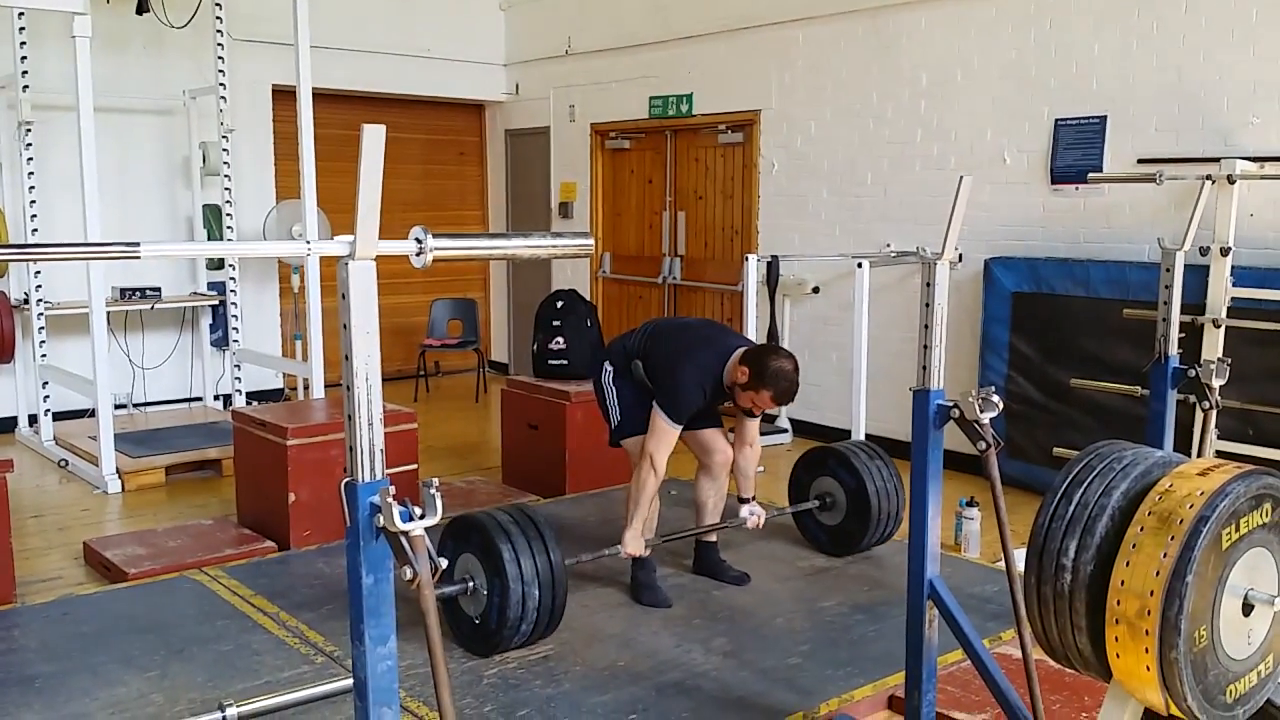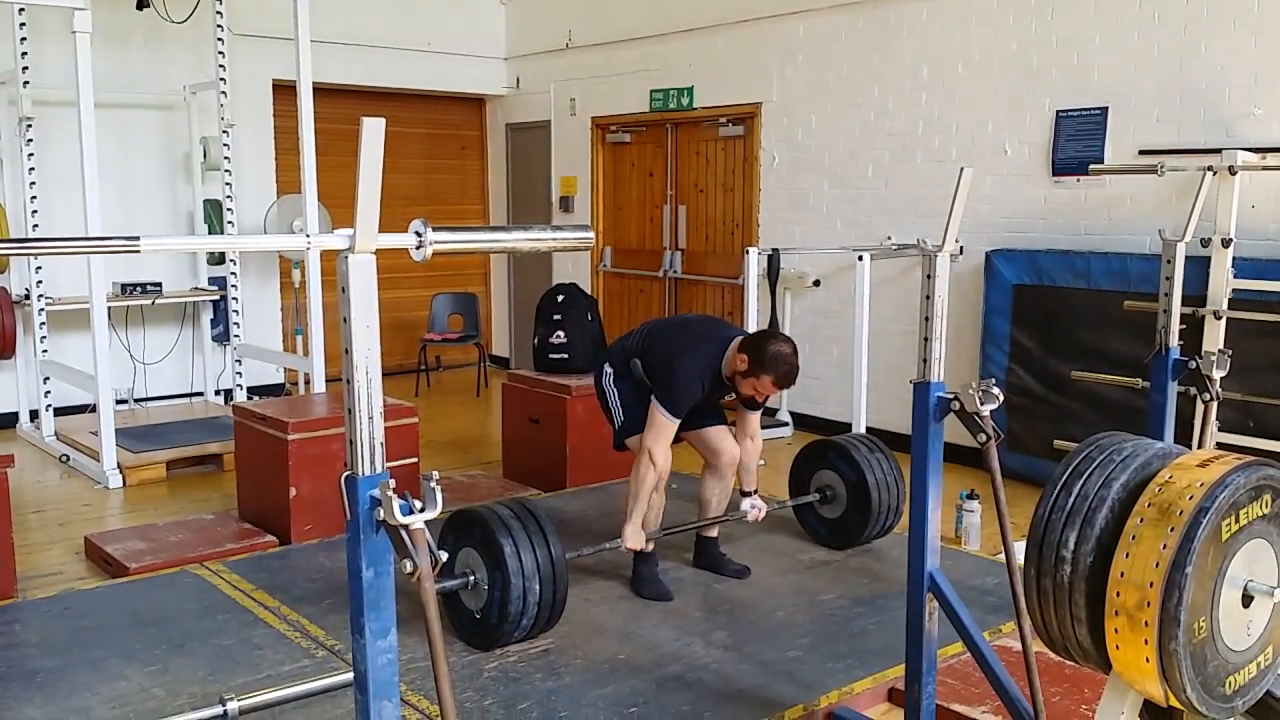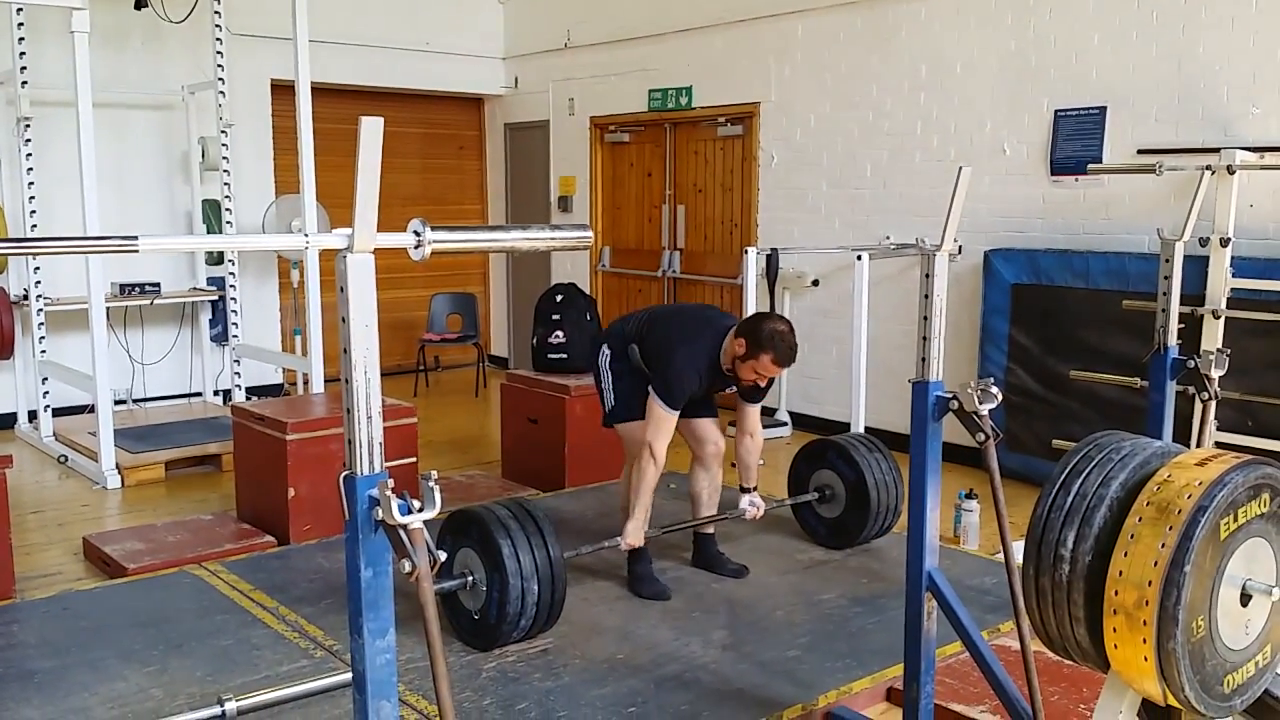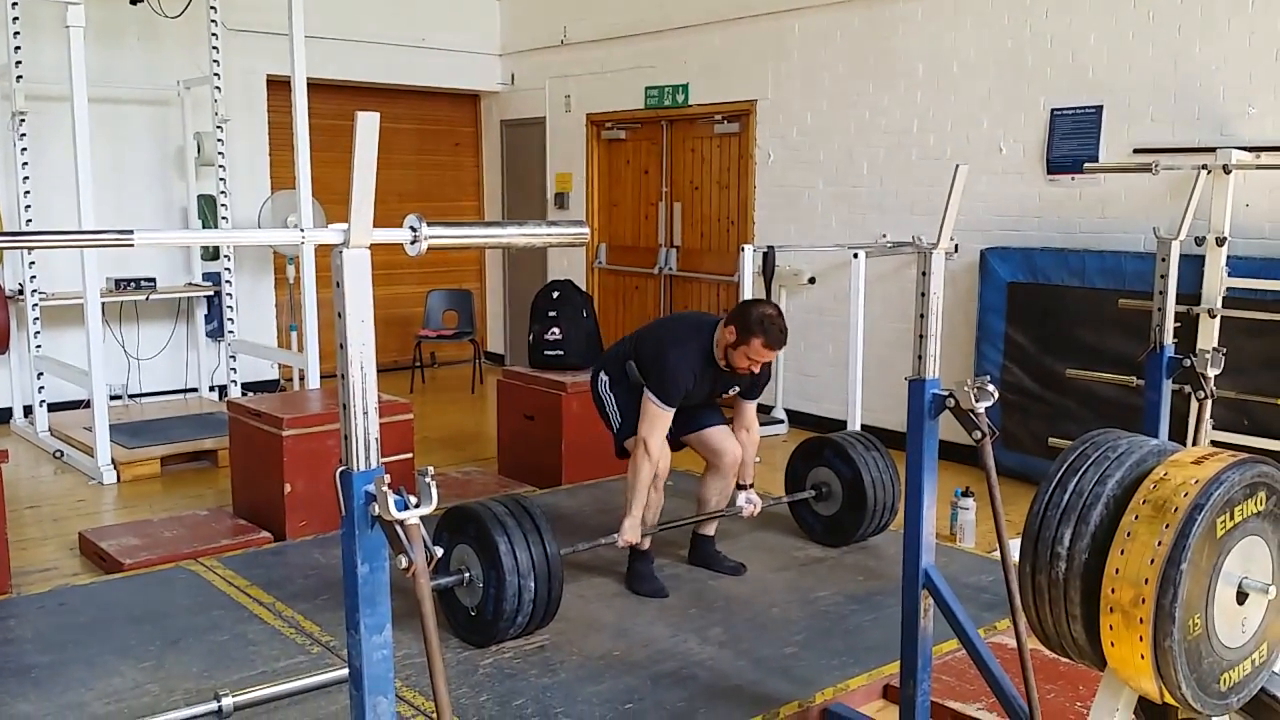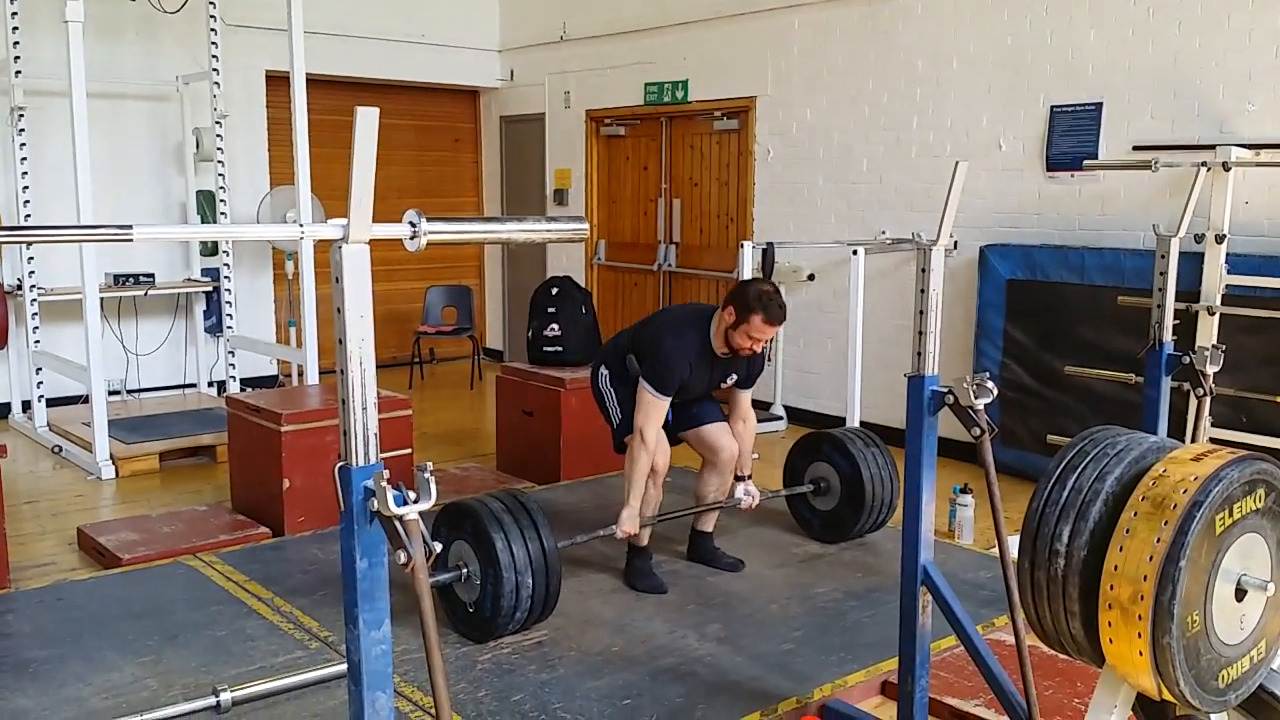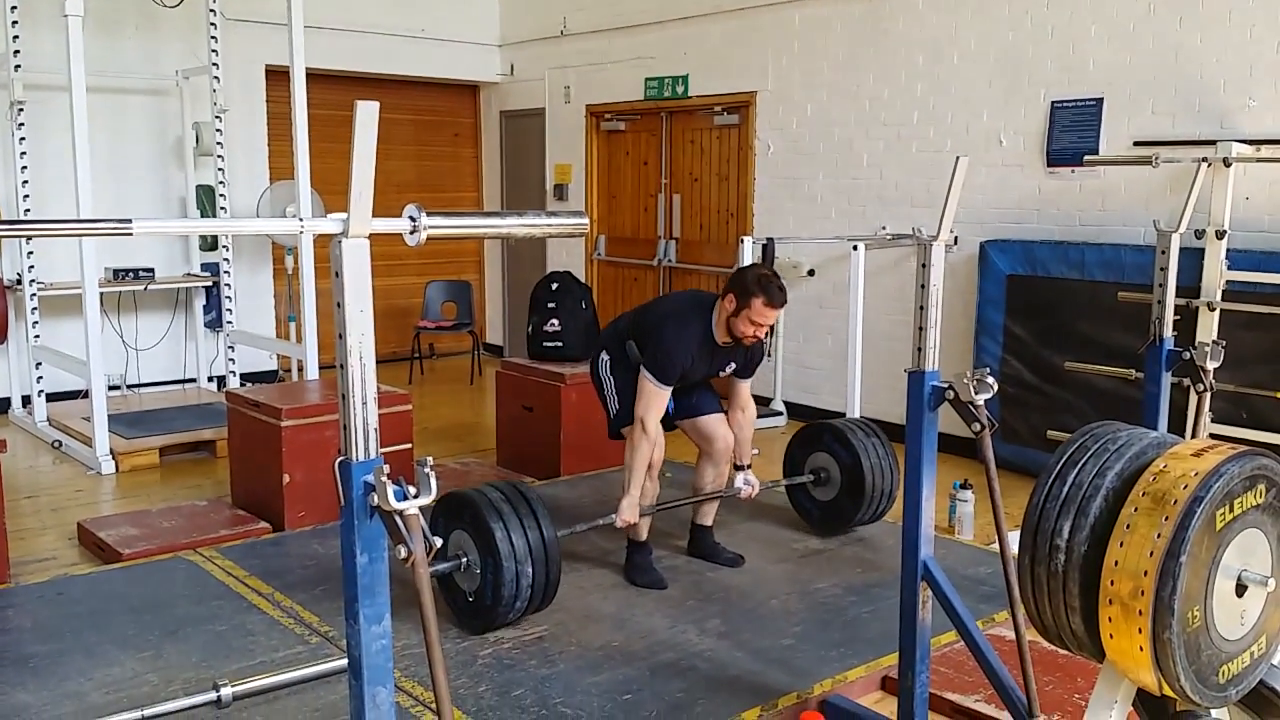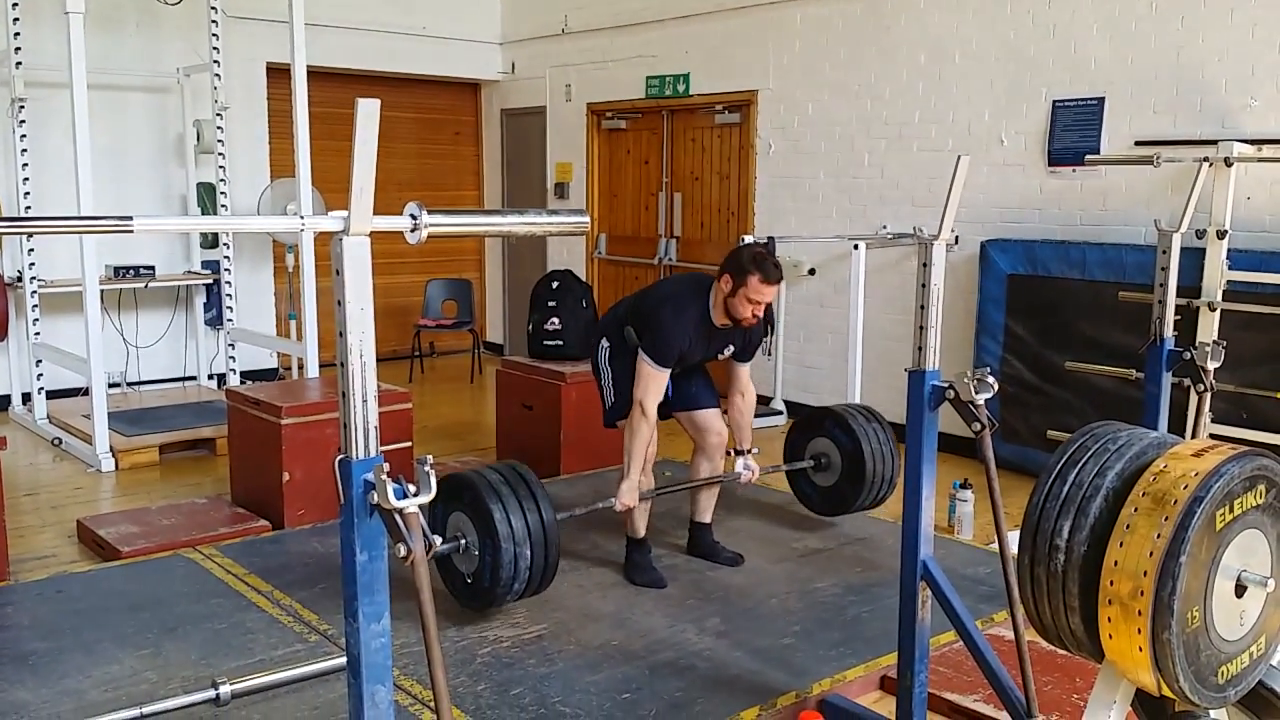
dt=0.2s
person 1, frame 1
left shoulder: (759, 374)
right shoulder: (691, 378)
left elbow: (747, 444)
right elbow: (654, 458)
left wrist: (747, 500)
right wrist: (633, 530)
left hip: (669, 372)
right hip: (625, 374)
left knee: (719, 456)
right knee: (652, 466)
left ankle: (706, 553)
right ankle: (642, 569)
person 1, frame 2
left shoulder: (758, 367)
right shoulder: (689, 371)
left elbow: (749, 436)
right elbow: (652, 451)
left wrist: (749, 494)
right wrist: (633, 524)
left hip: (679, 381)
right hip: (625, 376)
left knee: (726, 455)
right knee: (659, 463)
left ankle: (707, 547)
right ankle: (644, 562)
person 1, frame 3
left shoulder: (758, 361)
right shoulder: (686, 359)
left elbow: (749, 430)
right elbow: (654, 444)
left wrist: (749, 491)
right wrist: (634, 521)
right hip: (624, 359)
left knee: (711, 448)
right knee: (643, 454)
left ankle: (704, 545)
right ankle: (638, 560)
person 1, frame 4
left shoulder: (755, 362)
right shoulder: (679, 358)
left elbow: (747, 426)
right elbow: (649, 442)
left wrist: (745, 487)
right wrist: (633, 518)
right hip: (622, 383)
left knee: (728, 454)
right knee: (658, 463)
left ankle: (702, 545)
right ankle: (640, 560)
person 1, frame 5
left shoulder: (751, 354)
right shoulder: (676, 345)
left elbow: (742, 416)
right elbow: (645, 433)
left wrist: (744, 479)
right wrist: (630, 509)
right hip: (622, 379)
left knee: (725, 451)
right knee: (658, 458)
left ankle: (701, 541)
right ankle: (638, 556)
person 1, frame 6
left shoulder: (749, 343)
right shoulder: (678, 335)
left elbow: (742, 406)
right elbow: (647, 422)
left wrist: (743, 468)
right wrist: (630, 497)
right hip: (623, 364)
left knee: (721, 443)
right knee: (653, 453)
left ankle: (701, 537)
right ankle: (638, 552)
person 1, frame 7
left shoulder: (750, 326)
right shoulder: (675, 317)
left elbow: (742, 390)
right elbow: (645, 405)
left wrist: (744, 453)
right wrist: (629, 480)
left hip: (681, 361)
right hip: (623, 351)
left knee: (715, 437)
right knee: (645, 448)
left ankle: (701, 535)
right ankle: (637, 550)
